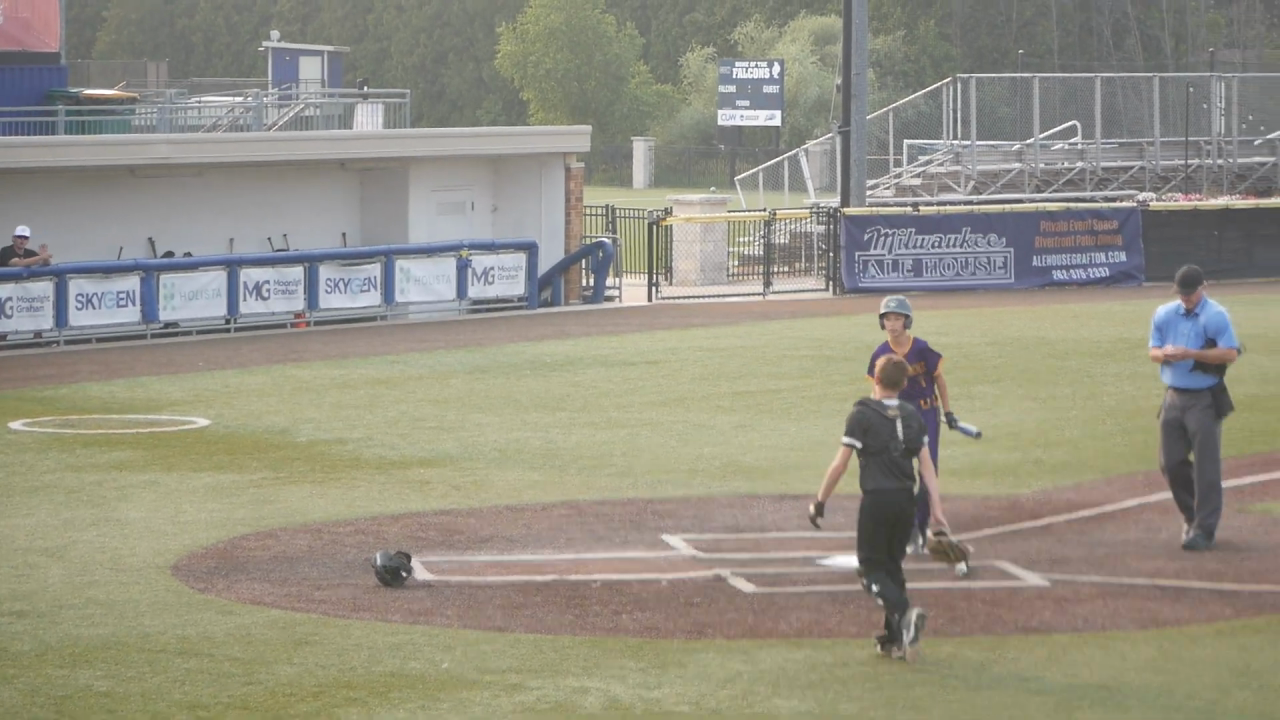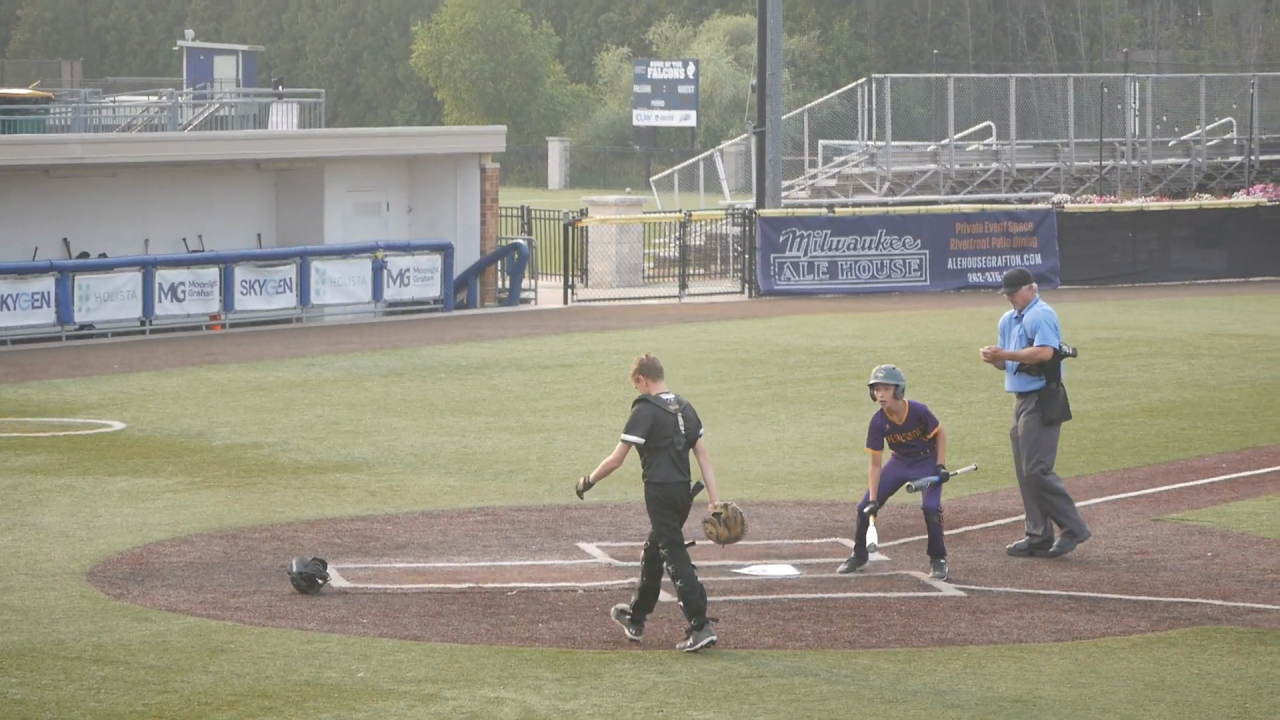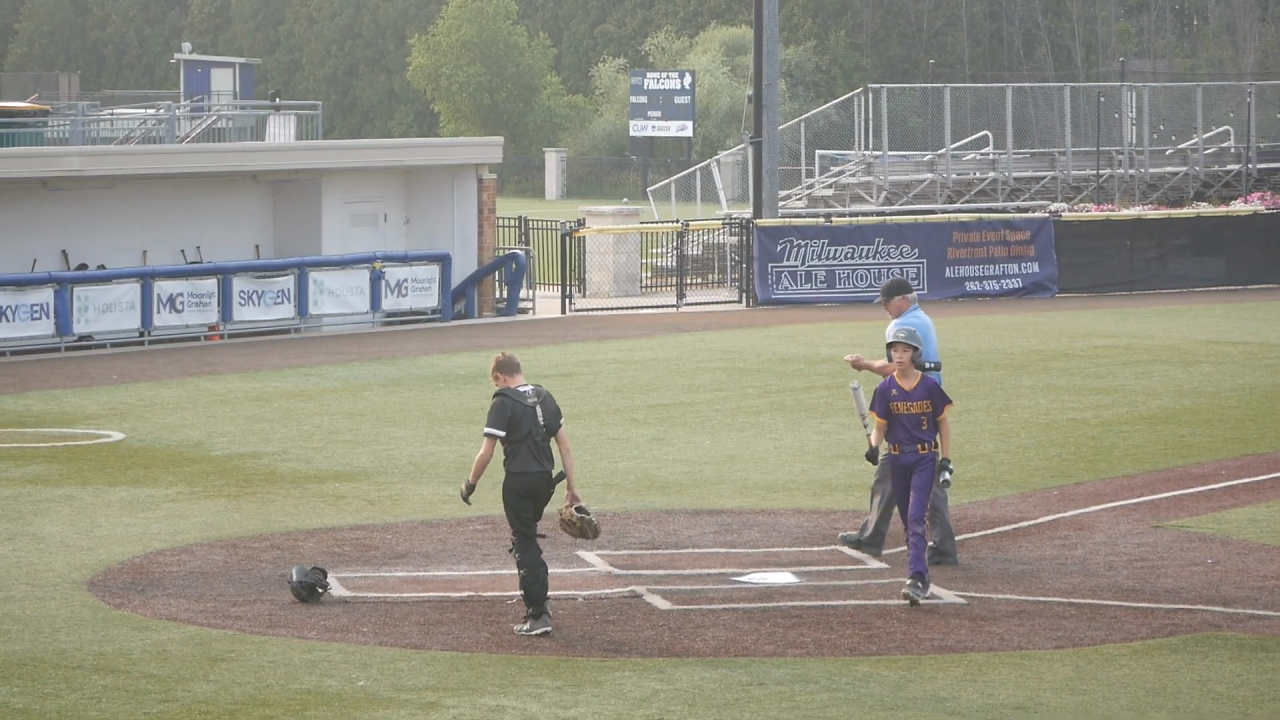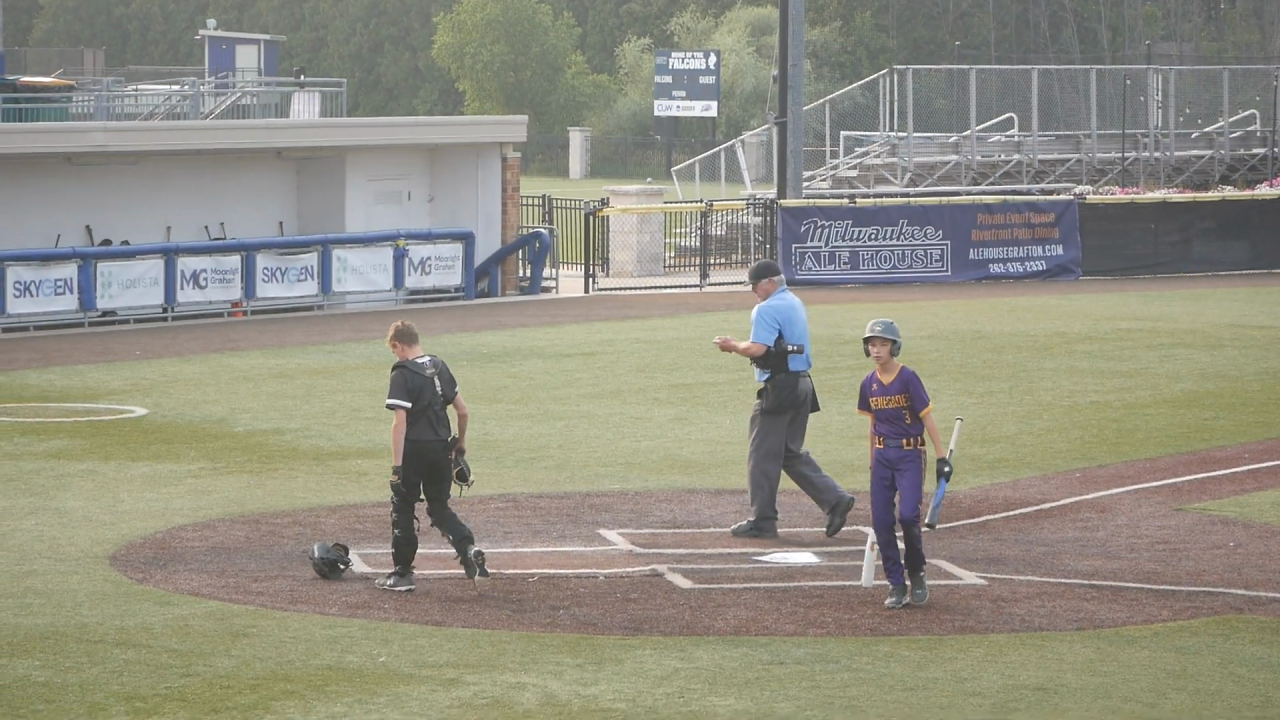
dt=1s
person 1, frame 1
left shoulder: (862, 414)
right shoulder: (913, 416)
left elbow: (841, 464)
right elbow: (926, 466)
left wrist: (820, 501)
right wrist: (936, 510)
left hip: (877, 500)
right hip: (905, 500)
left knee: (871, 570)
right knee: (891, 564)
left ankle: (905, 614)
right ankle: (896, 637)
person 1, frame 2
left shoulder: (644, 410)
right shoulder: (685, 407)
left elbow: (616, 459)
right elbow: (703, 455)
left wrist: (588, 481)
right wrist: (714, 498)
left hip: (660, 492)
right hip: (683, 491)
left knee: (676, 558)
right knee: (653, 551)
left ankle: (700, 626)
right ankle: (635, 618)
person 1, frame 3
left shoulder: (502, 403)
right shoulder: (545, 397)
left elbow: (487, 453)
right elbow: (564, 445)
left wrist: (470, 484)
right wrist: (571, 486)
left hip: (518, 481)
right hip: (545, 480)
left knee: (523, 545)
right knee: (528, 538)
left ankle: (537, 615)
right ankle: (537, 600)
person 1, frame 4
left shoulder: (402, 374)
right shoulder: (440, 367)
left elbow: (400, 424)
right elbow: (463, 411)
left wrist: (396, 466)
right wrist: (460, 443)
left hip: (416, 450)
right hip: (441, 449)
left knee: (403, 509)
right knee: (439, 509)
left ankle: (402, 574)
right ankle: (469, 550)
person 2, frame 1
left shoulder: (1216, 315)
right shoulder: (1164, 314)
left elbow: (1230, 354)
right elbow: (1153, 351)
left wrist: (1190, 354)
right wrist: (1164, 355)
left hip: (1205, 400)
right hip: (1174, 397)
left knee: (1206, 467)
right knee: (1171, 463)
left ankle: (1204, 528)
right ankle: (1192, 518)
person 2, frame 2
left shoulder: (1041, 315)
right shoulder: (1008, 320)
left elbow: (1044, 352)
left wrist: (1005, 354)
right wrist: (994, 358)
left hip: (1041, 402)
right hip: (1023, 400)
left knee: (1036, 470)
right knee: (1027, 472)
left ankle: (1072, 527)
right ankle: (1039, 536)
person 2, frame 3
left shoulder: (903, 326)
right shoulder: (922, 321)
left elbow: (894, 367)
left wrist: (864, 364)
right wrist: (868, 363)
right knee: (889, 473)
left ankle: (943, 547)
right ankle: (870, 536)
person 2, frame 4
left shoulder: (767, 309)
right shoulder: (795, 303)
left elbow: (757, 349)
left wrist: (732, 345)
right wrist: (739, 346)
left hip: (779, 388)
right hip: (800, 385)
left knee: (763, 455)
right knee: (791, 454)
left ankle: (762, 520)
right ankle: (835, 499)
person 3, frame 1
left shoulder: (922, 348)
right shoulder: (881, 355)
left elbow: (939, 377)
left wrist: (948, 411)
left hip: (926, 413)
left ankle: (920, 528)
right ankle: (912, 531)
person 3, frame 2
left shoulder: (918, 410)
right shoulder: (878, 422)
left elbow: (940, 433)
right elbow: (875, 464)
left wrist: (941, 465)
right wrist: (873, 501)
left hip: (927, 460)
right hip: (900, 462)
left knee: (931, 507)
right knee: (865, 507)
left ankle: (938, 560)
right ankle: (859, 556)
person 3, frame 3
left shoulder: (930, 386)
right shoulder: (885, 389)
left elbow: (942, 423)
right elbow: (880, 427)
left wrist: (945, 458)
right wrist: (874, 446)
left hip: (925, 458)
right hip: (897, 459)
left knee: (917, 517)
right knee: (908, 520)
left ankle: (916, 579)
right ankle: (920, 576)
person 3, frame 4
left shoulder: (908, 378)
right shoulder: (868, 383)
left elbow: (928, 419)
left wrist: (941, 457)
right wrist: (872, 464)
left hip: (910, 454)
right hip: (882, 455)
left knee: (908, 515)
right knee: (881, 521)
left ankle: (916, 571)
right ankle: (897, 584)
